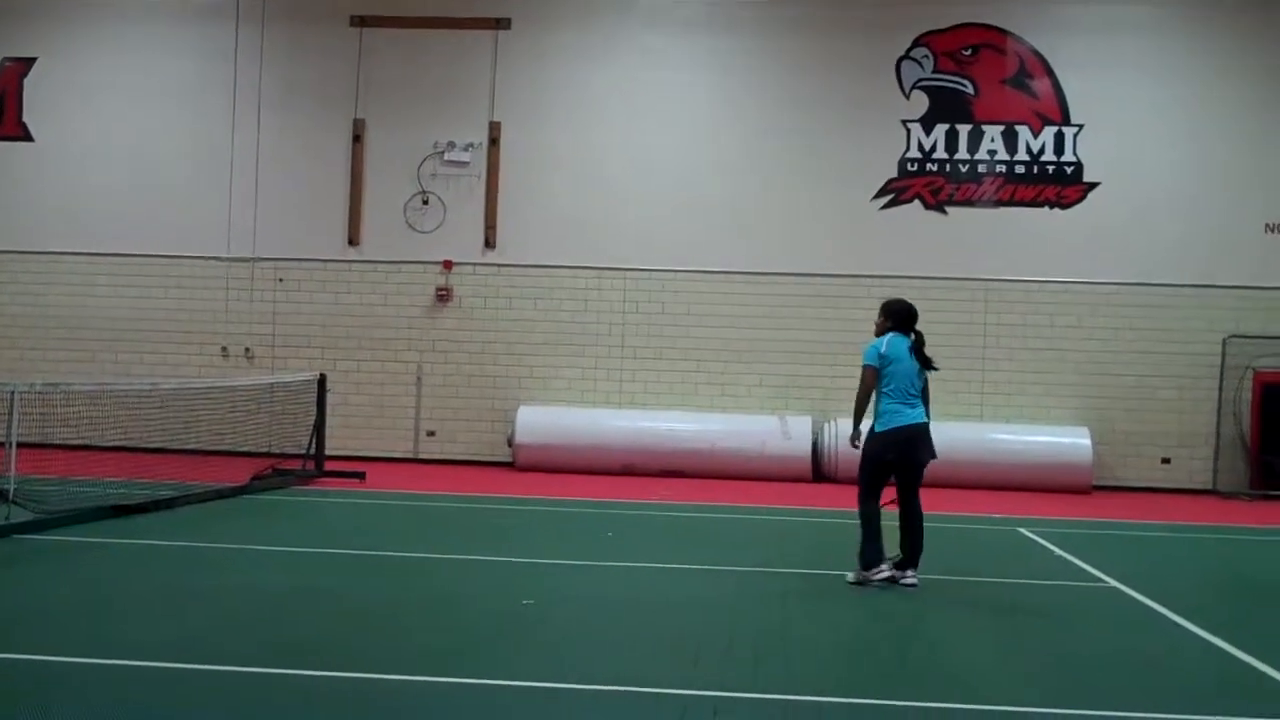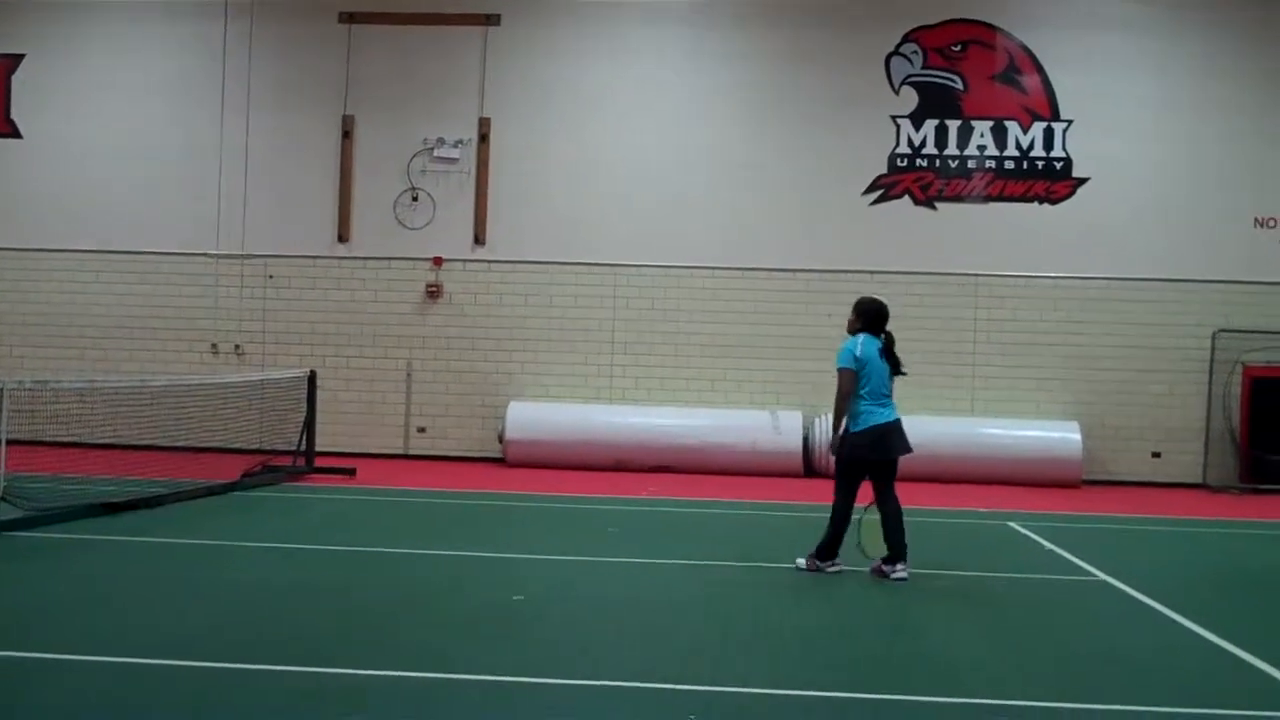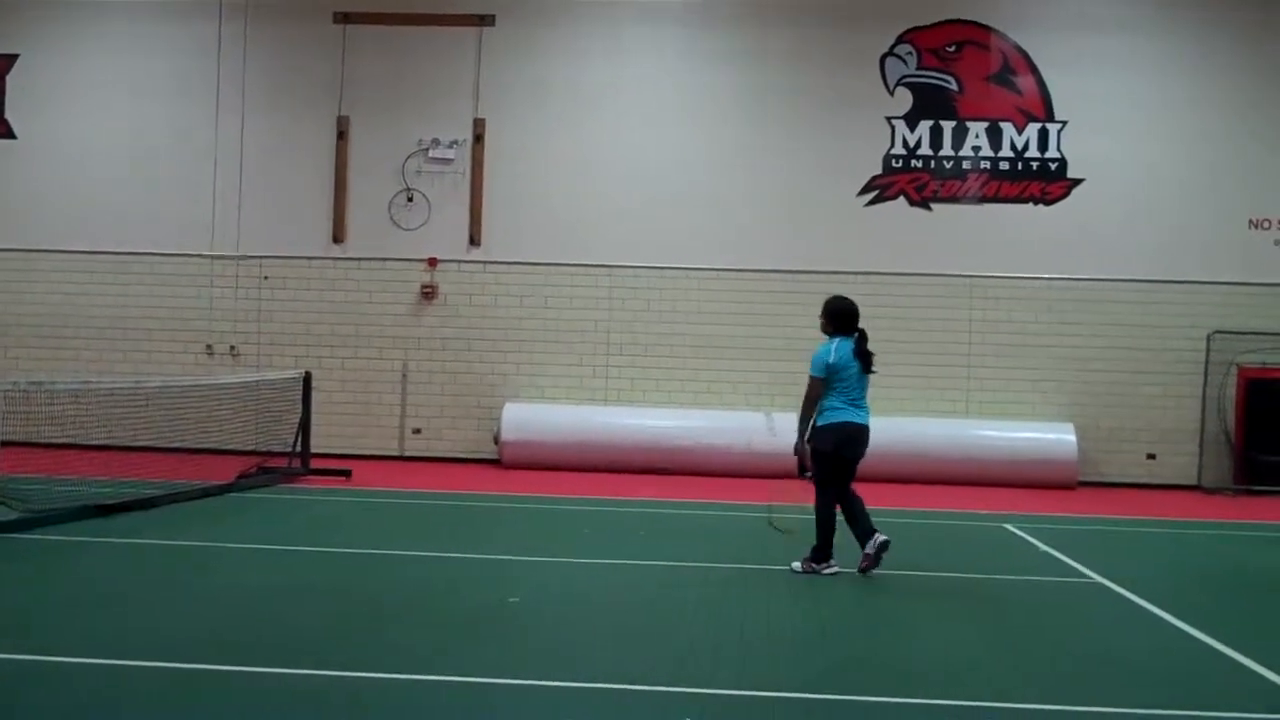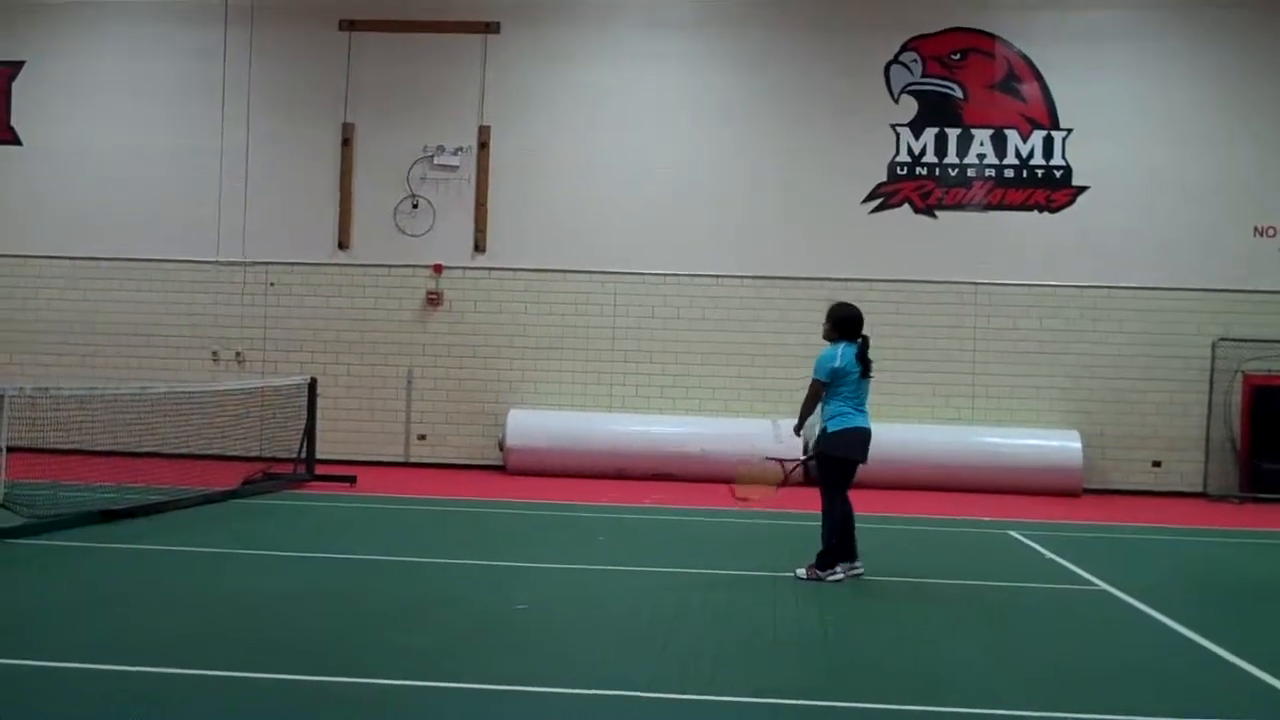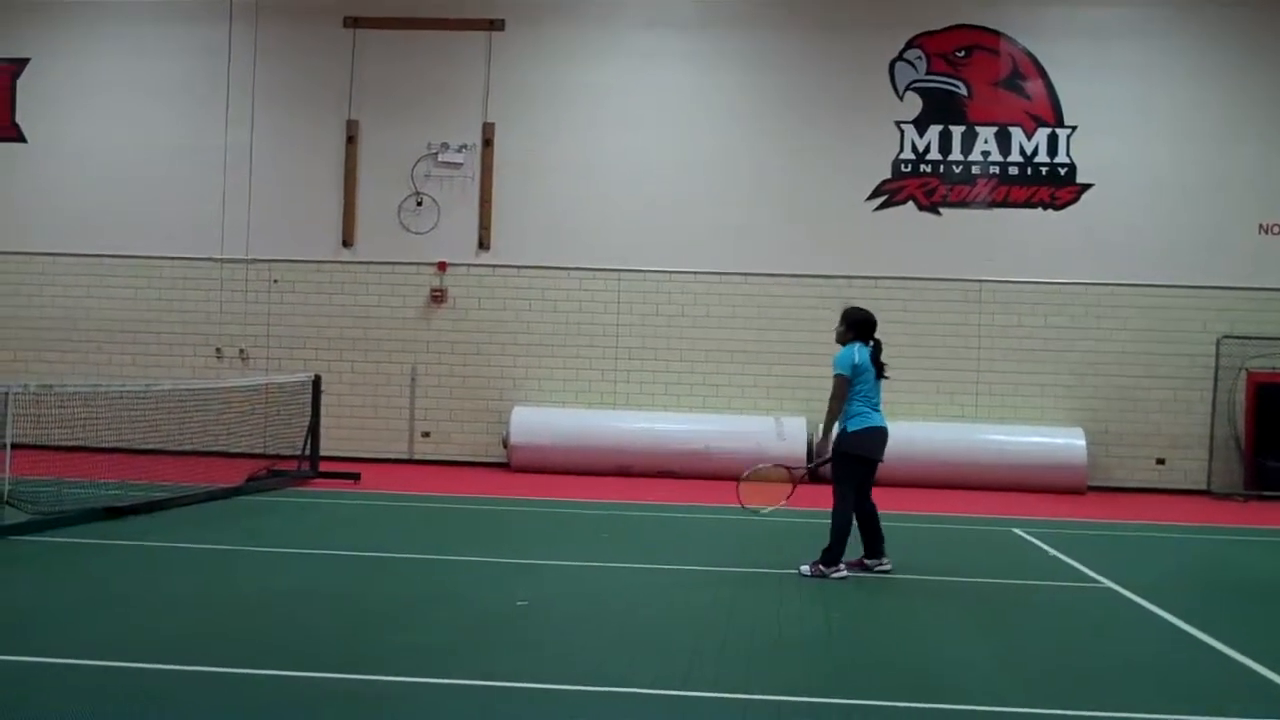
dt=0.3s
person 1, frame 1
left shoulder: (878, 347)
right shoulder: (916, 351)
left elbow: (865, 391)
left wrist: (856, 428)
left hip: (888, 432)
right hip: (918, 431)
left knee: (868, 497)
right knee: (910, 501)
left ankle: (874, 564)
right ankle: (907, 568)
person 1, frame 2
left shoulder: (851, 348)
right shoulder: (885, 350)
left elbow: (845, 393)
left wrist: (836, 432)
left hip: (862, 432)
right hip: (889, 429)
left knee: (844, 497)
right knee: (887, 496)
left ankle: (826, 557)
right ankle: (896, 561)
person 1, frame 3
left shoulder: (826, 353)
right shoulder: (861, 349)
left elbow: (812, 397)
left wrist: (802, 435)
left hip: (831, 428)
right hip: (859, 428)
left knee: (825, 493)
right knee: (844, 489)
left ankle: (823, 559)
right ankle: (872, 537)
person 1, frame 4
left shoulder: (830, 357)
right shoulder: (860, 354)
left elbow: (813, 397)
left wrist: (800, 424)
left hip: (838, 434)
right hip: (860, 432)
left knee: (832, 499)
right knee: (840, 496)
left ankle: (828, 566)
right ankle: (849, 559)
person 1, frame 5
left shoulder: (846, 355)
right shoulder: (868, 355)
left elbow: (838, 399)
left wrist: (825, 436)
right wrist: (835, 438)
left hip: (857, 433)
right hip: (875, 431)
left knee: (843, 497)
right knee: (860, 495)
left ankle: (831, 562)
right ankle: (876, 556)
